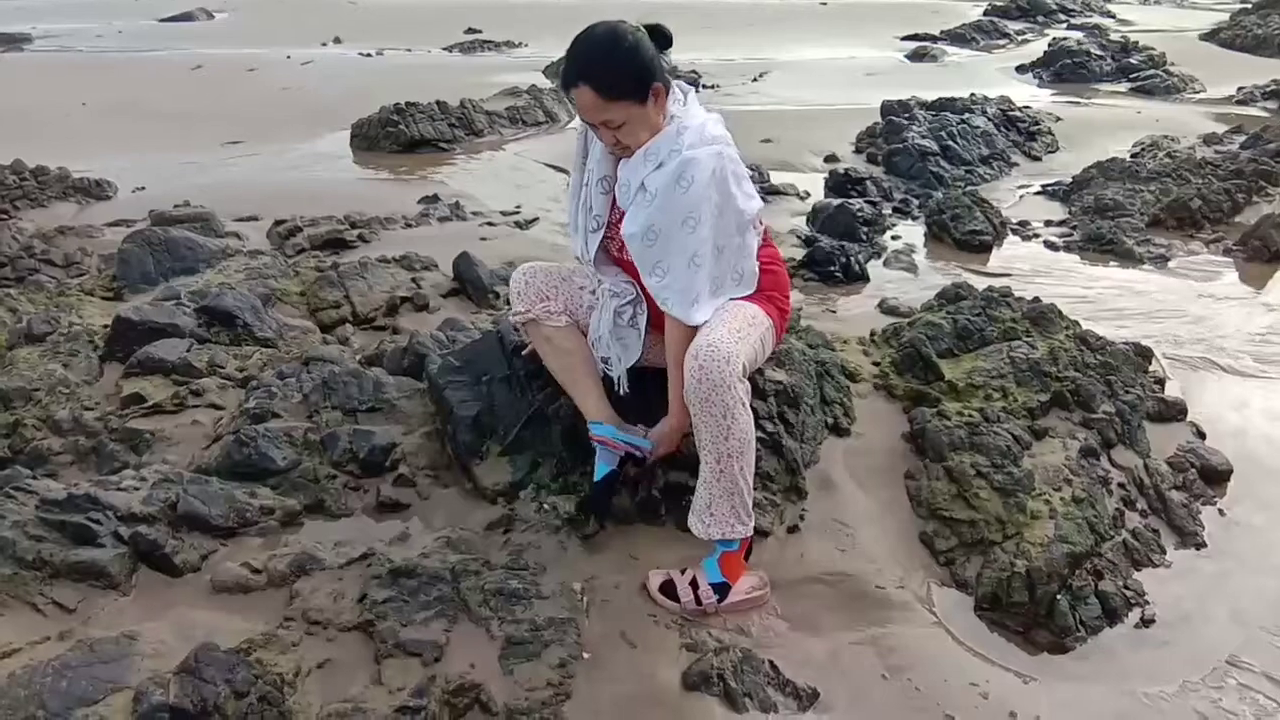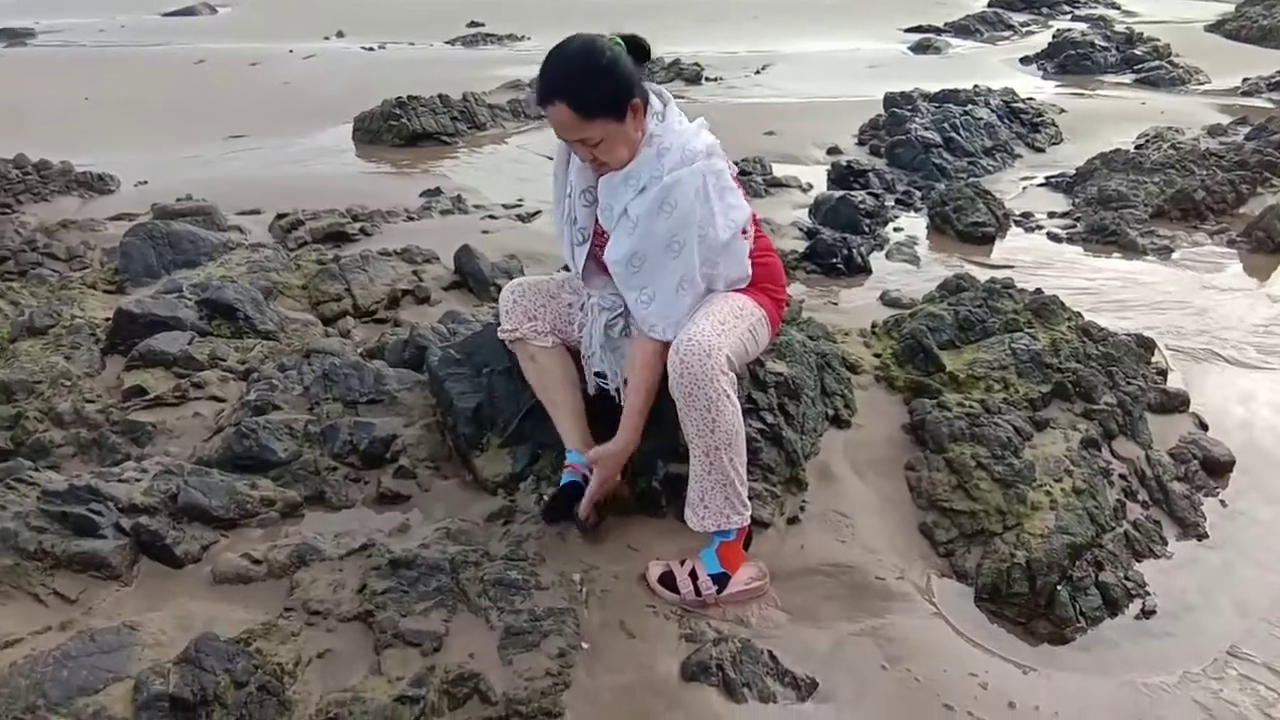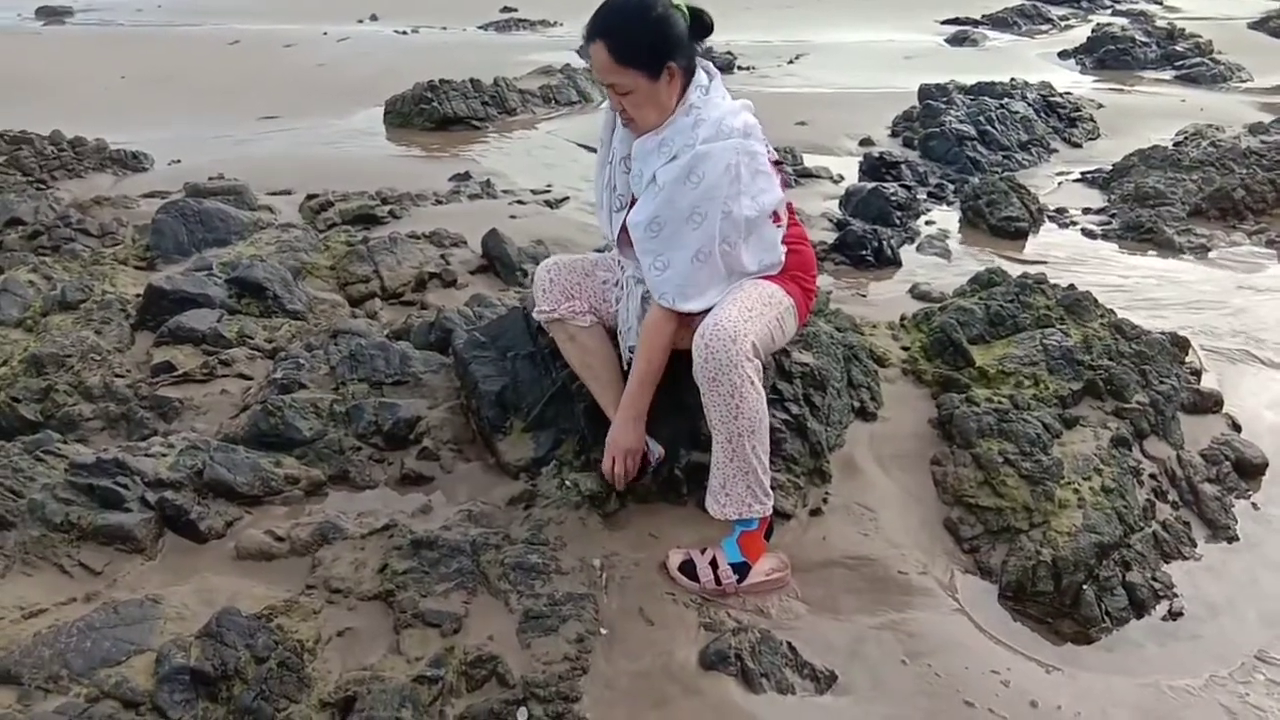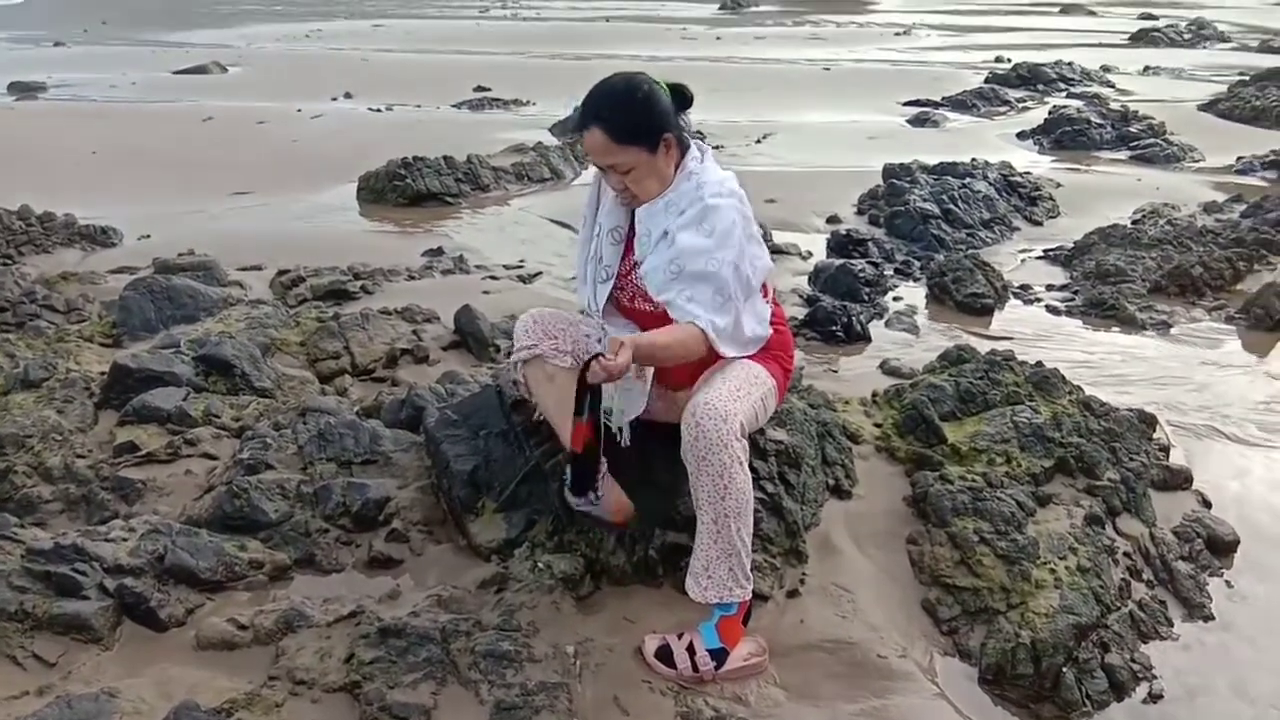
dt=1s
person 1, frame 1
left shoulder: (697, 162)
right shoulder: (609, 131)
left elbow: (685, 302)
right elbow: (602, 236)
left wrist: (676, 418)
right wrist: (575, 321)
left hip: (735, 294)
right hip: (644, 290)
left knee: (712, 360)
right knee: (531, 288)
left ankle: (731, 554)
right ankle: (611, 437)
person 1, frame 2
left shoulder: (681, 175)
right shoulder: (594, 139)
left elbow: (658, 326)
right elbow: (592, 246)
left wrist: (622, 447)
left hip: (732, 287)
right hip: (635, 286)
left knee: (694, 353)
right knee: (521, 303)
left ankle: (730, 546)
right ankle: (580, 459)
person 1, frame 3
left shoulder: (714, 149)
right shoulder: (645, 109)
left elbow: (674, 298)
right elbow: (647, 249)
left wrist: (630, 419)
left hip: (762, 274)
right hip: (668, 268)
left knee: (721, 338)
right knee: (555, 281)
left ankle: (751, 533)
right ankle: (637, 446)
person 1, frame 4
left shoulder: (713, 206)
right shoulder: (617, 194)
left elbow: (700, 332)
right elbow: (606, 287)
left wrist: (639, 350)
right wrist: (593, 358)
left hip: (737, 353)
right hip: (648, 349)
left knee: (711, 419)
right knee: (535, 330)
left ankle: (729, 620)
right ankle: (602, 490)
